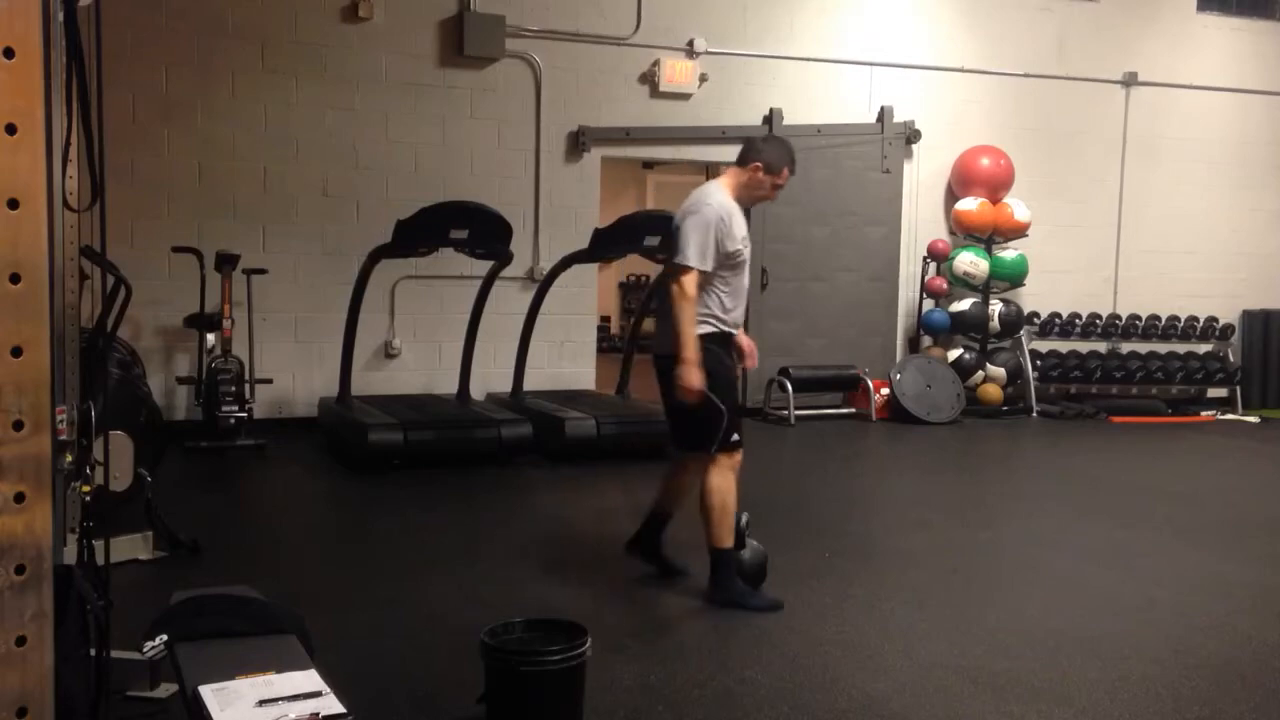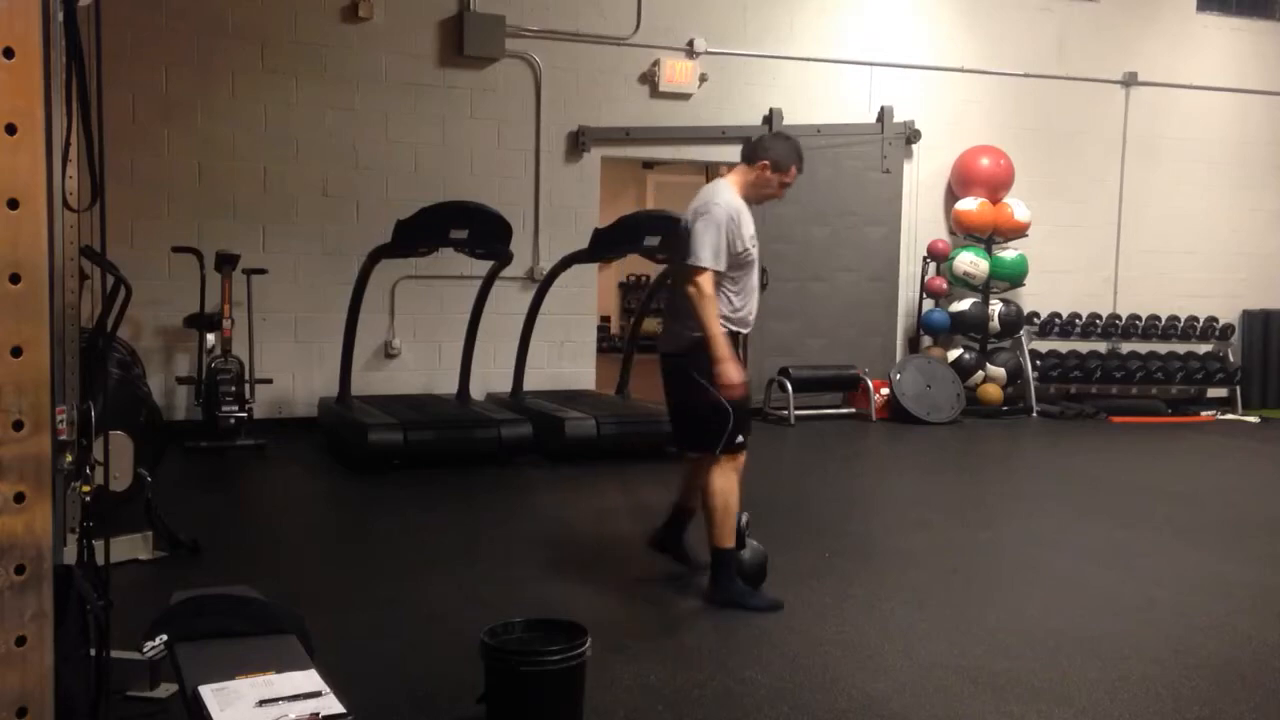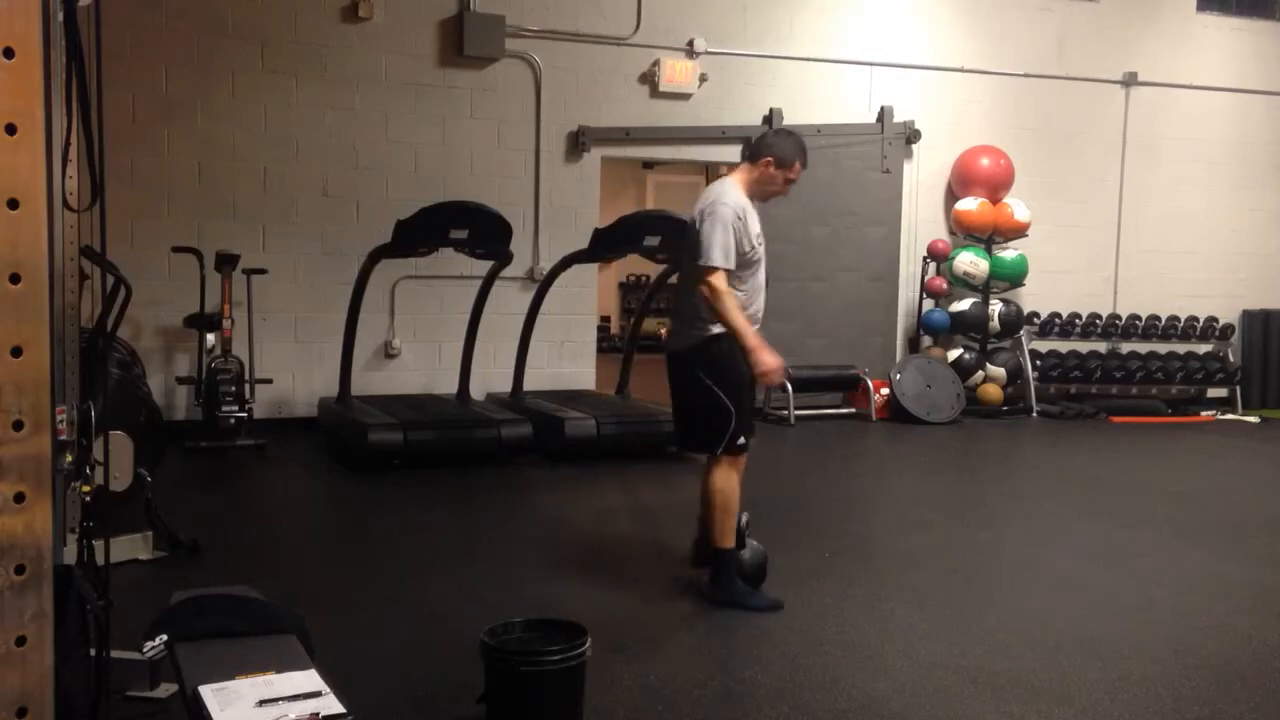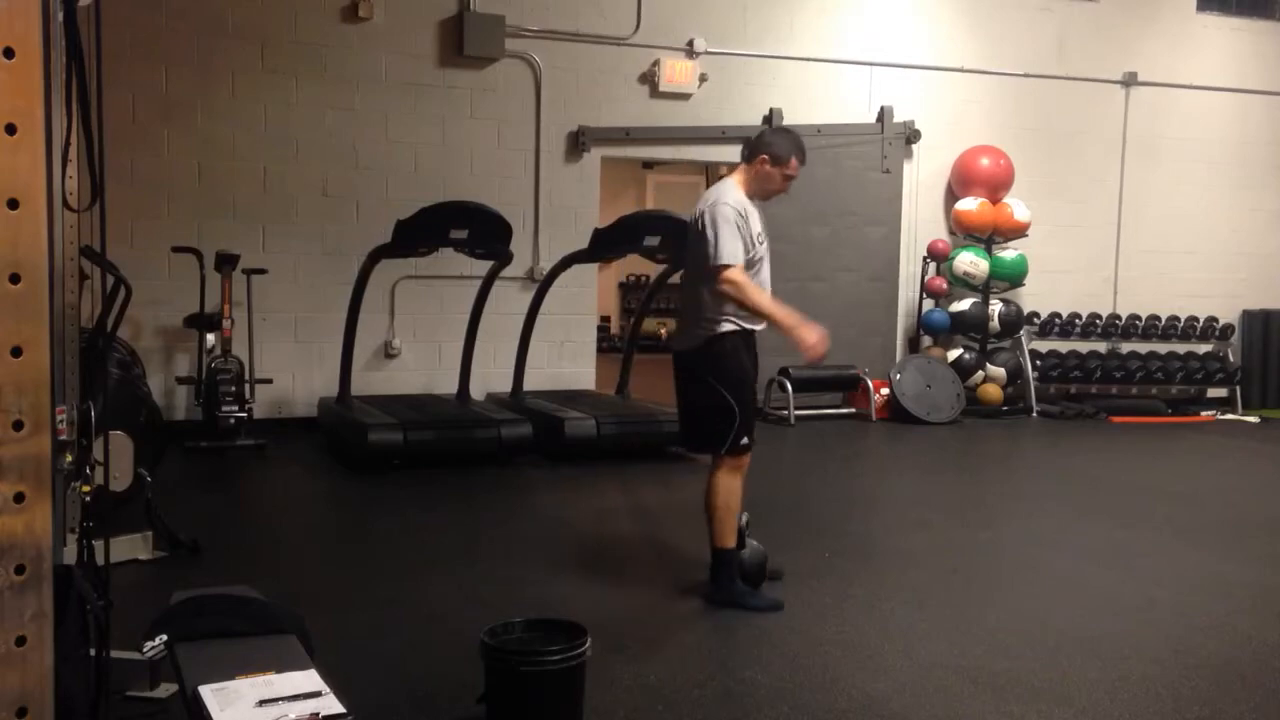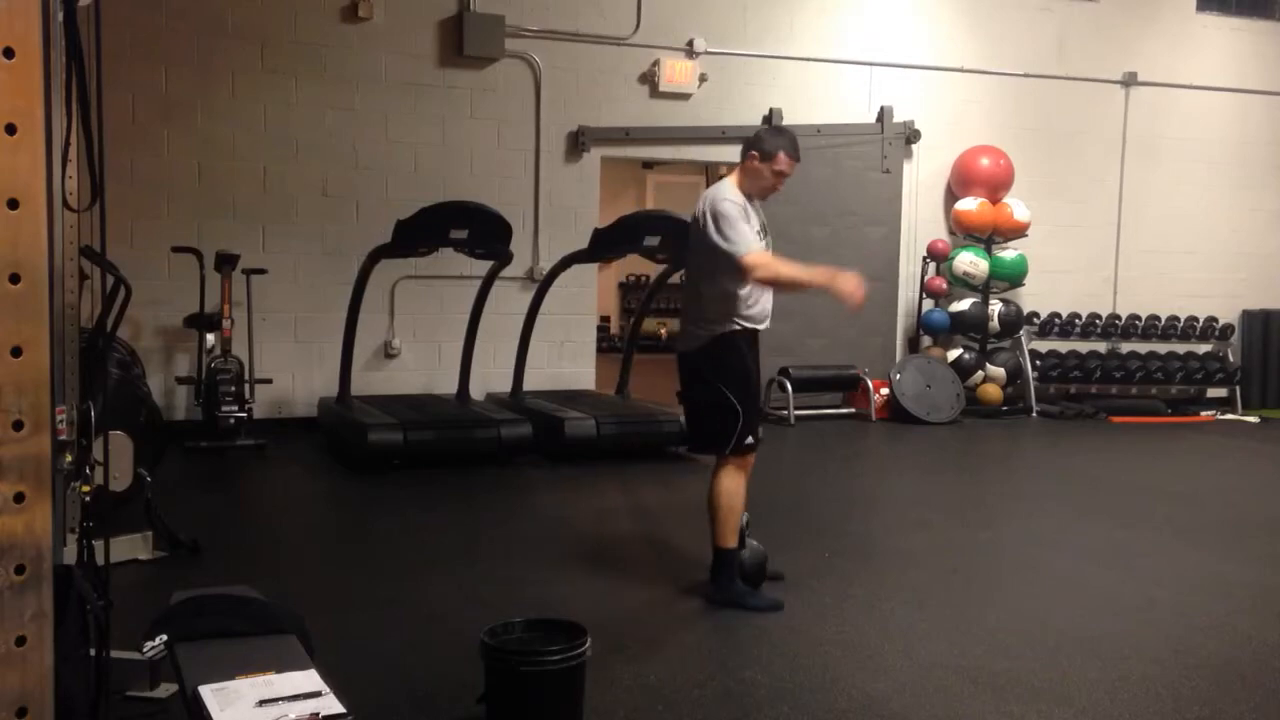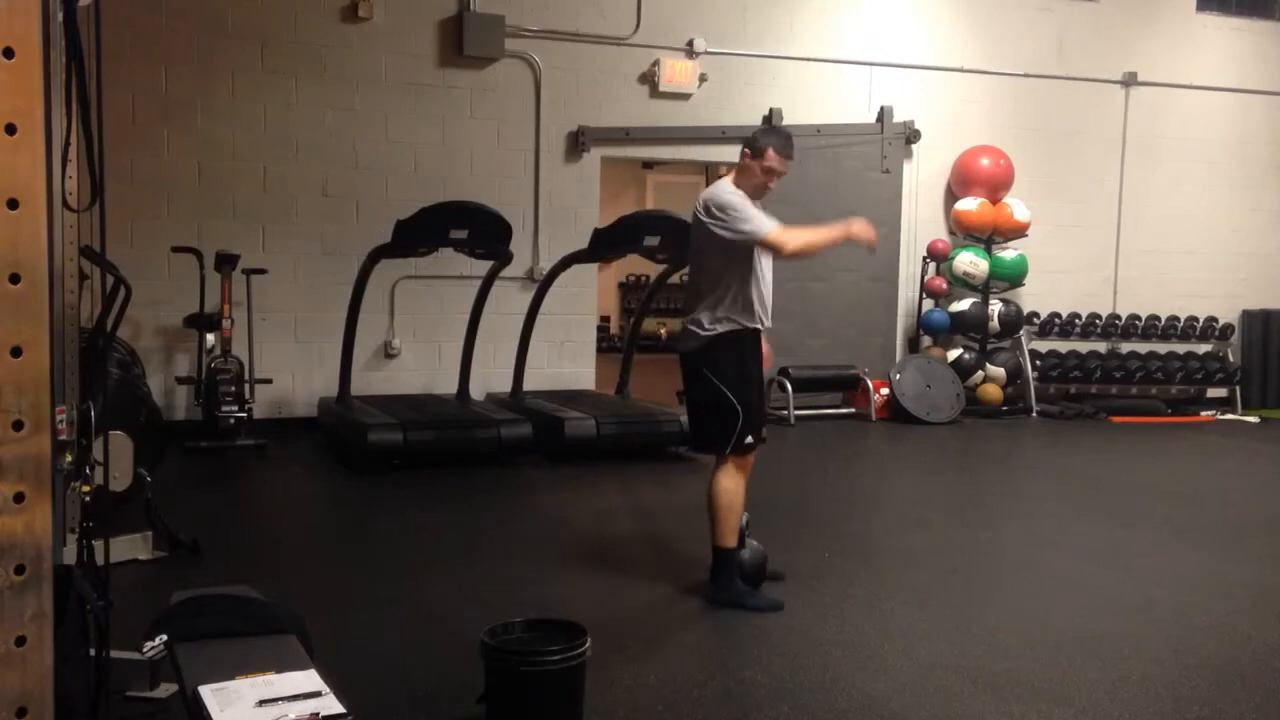
dt=0.1s
person 1, frame 1
left shoulder: (727, 206)
right shoulder: (710, 209)
right elbow: (684, 285)
left wrist: (737, 334)
right wrist: (689, 360)
left hip: (712, 343)
right hip: (698, 346)
left knee: (698, 451)
right knee: (725, 455)
left ankle: (649, 539)
right ankle: (724, 579)
person 1, frame 2
left shoulder: (734, 203)
right shoulder: (720, 207)
right elbow: (699, 285)
left wrist: (727, 348)
right wrist: (723, 358)
left hip: (710, 344)
right hip: (703, 348)
left knee: (712, 449)
right knee: (729, 457)
left ankle: (674, 531)
right ankle: (725, 579)
person 1, frame 3
left shoulder: (740, 202)
right shoulder: (725, 206)
right elbow: (713, 285)
right wrist: (757, 348)
left hip: (719, 343)
right hip: (711, 346)
left knee: (725, 453)
right knee: (731, 456)
left ankle: (710, 547)
right ankle: (724, 580)
person 1, frame 4
left shoulder: (743, 201)
right shoulder: (726, 205)
right elbow: (731, 282)
right wrist: (797, 326)
left hip: (727, 343)
right hip: (717, 346)
left knee: (732, 455)
right knee: (733, 458)
left ankle: (727, 557)
right ankle: (725, 581)
person 1, frame 5
left shoulder: (744, 205)
right shoulder: (723, 203)
right elbow: (758, 269)
right wrist: (830, 279)
left hip: (733, 340)
right hip: (718, 345)
left knee: (738, 455)
right knee: (736, 458)
left ankle: (731, 558)
right ankle: (725, 581)
person 1, frame 6
left shoulder: (744, 203)
right shoulder: (723, 200)
right elbow: (787, 243)
left wrist: (757, 336)
right wrist: (845, 230)
left hip: (736, 339)
right hip: (720, 344)
left knee: (740, 455)
right knee: (736, 457)
left ankle: (731, 558)
right ankle: (725, 580)
